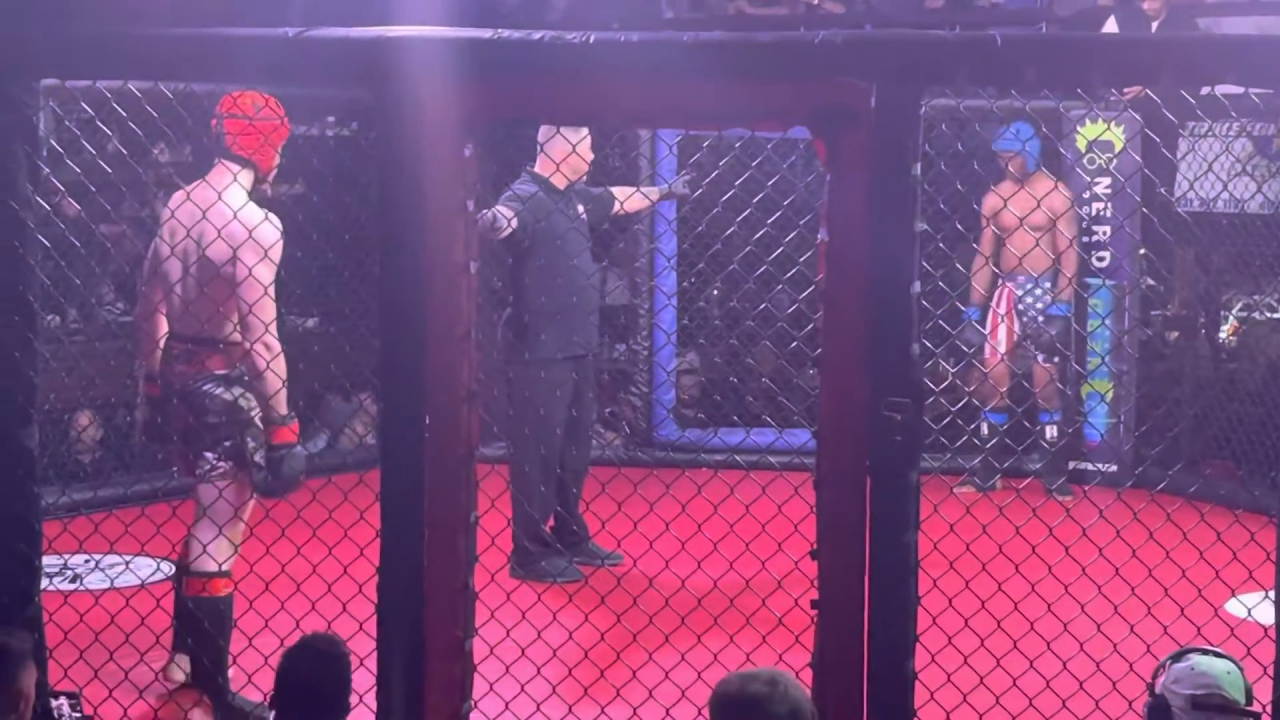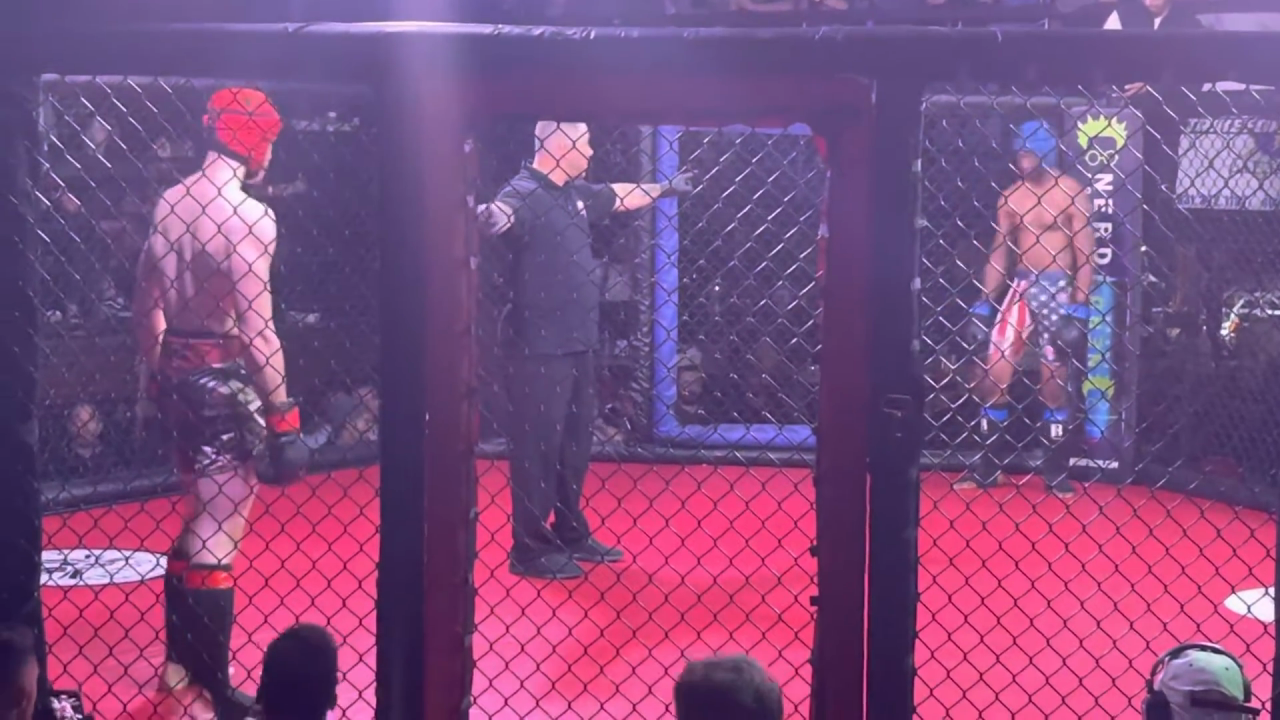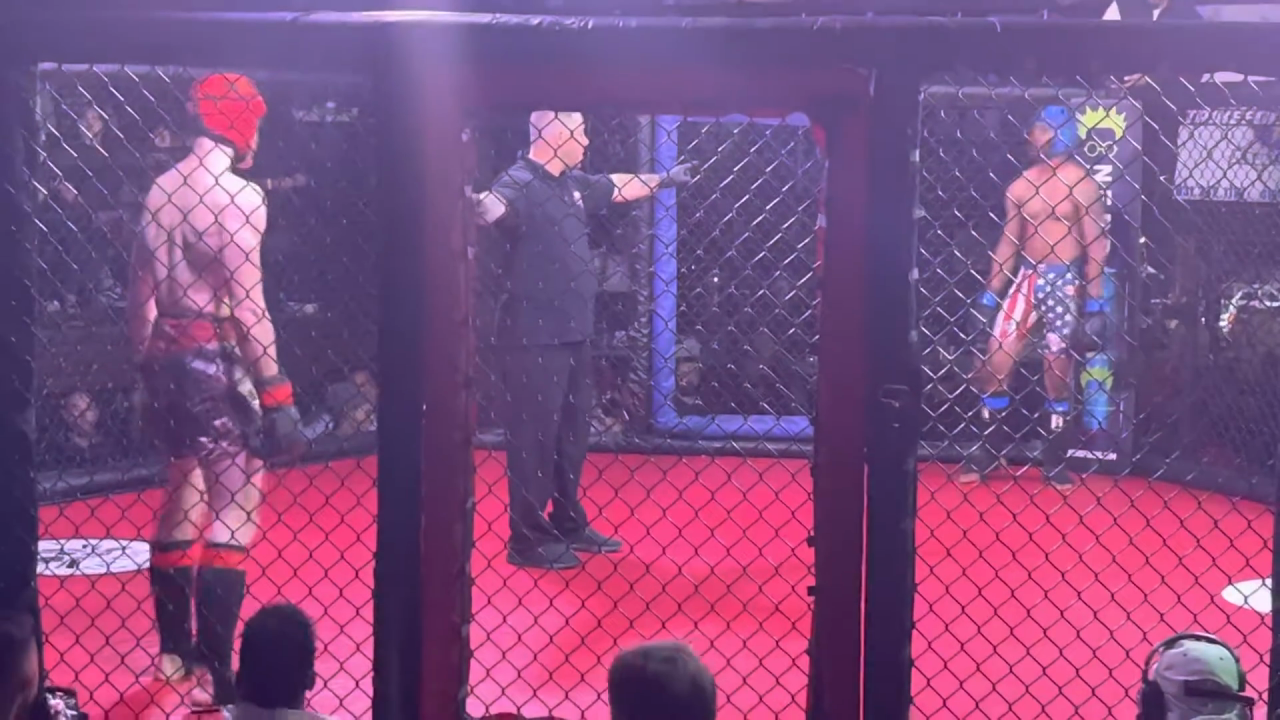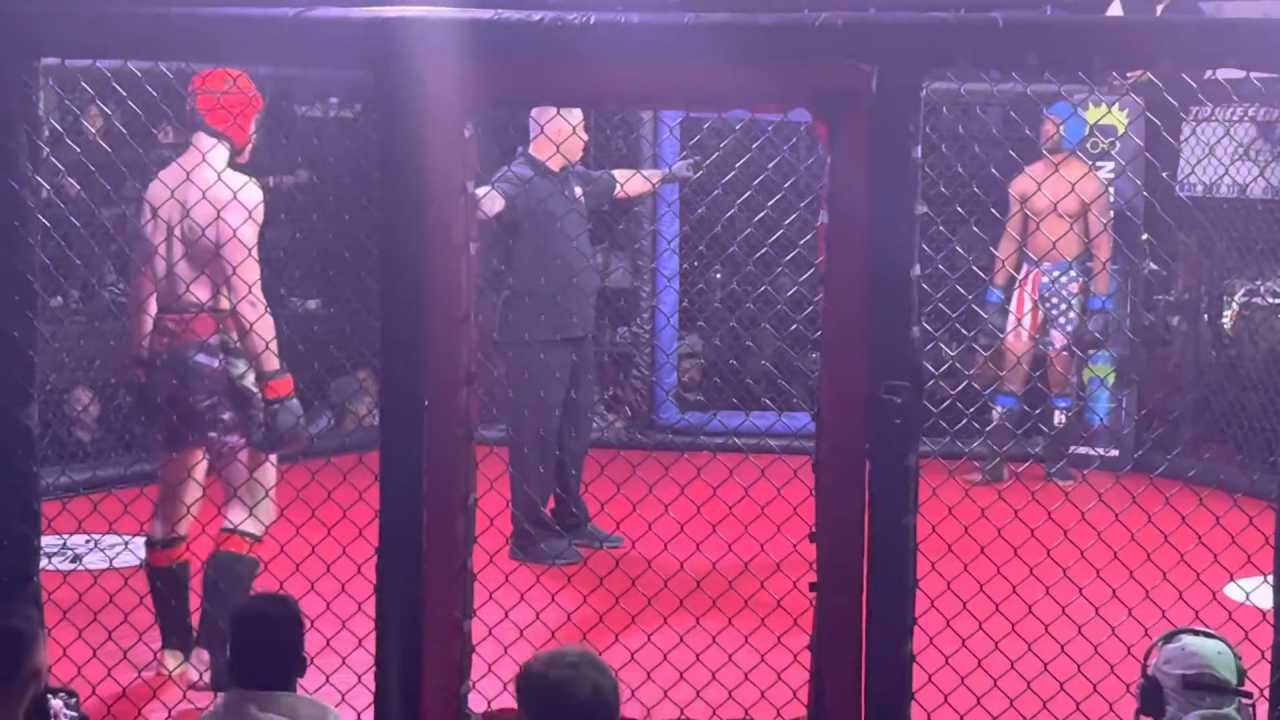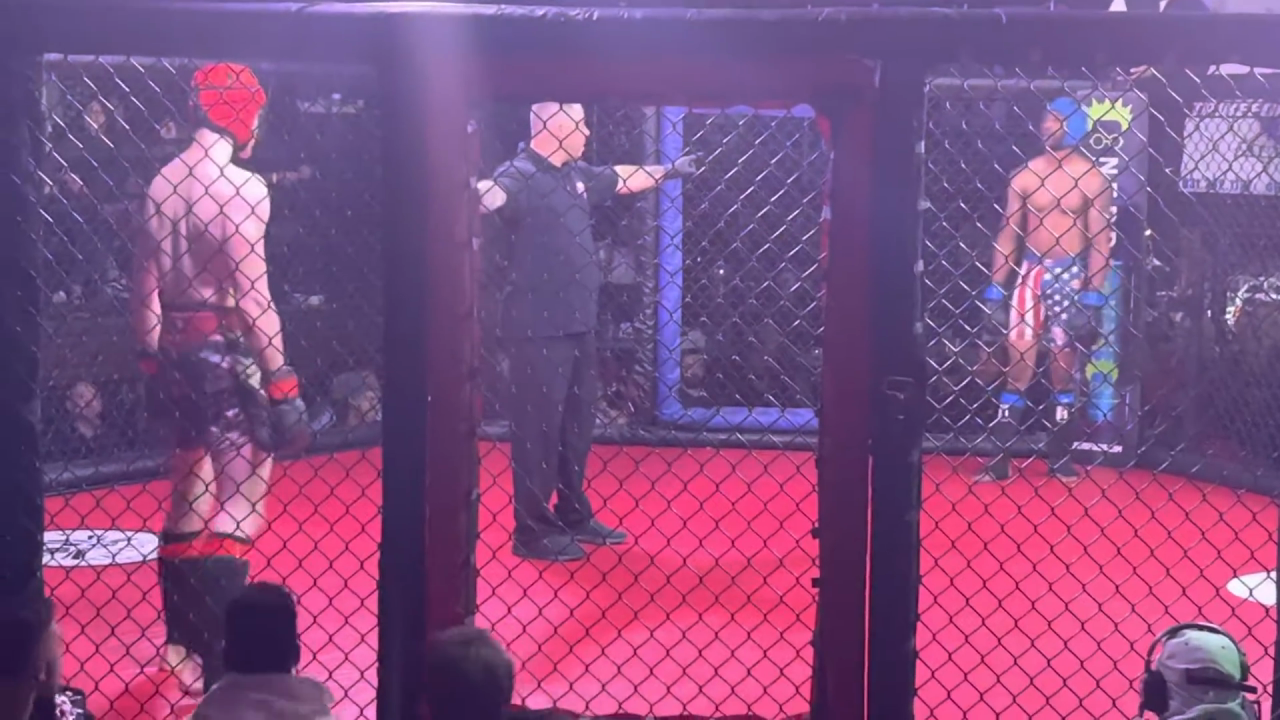
dt=0.2s
person 1, frame 1
left shoulder: (178, 204)
right shoulder: (255, 224)
left elbow: (150, 306)
right elbow: (260, 340)
left wrist: (153, 383)
right wrist: (282, 430)
left hip: (179, 373)
right hip: (224, 381)
left knee: (209, 523)
right knee: (219, 537)
left ankle: (185, 653)
person 1, frame 2
left shoulder: (171, 201)
right shoulder: (249, 215)
left elbow: (147, 303)
right elbow: (257, 331)
left wrist: (156, 377)
right wrist: (282, 418)
left hip: (176, 370)
right hip: (221, 378)
left knee: (199, 519)
right knee: (218, 534)
left ankle: (180, 660)
person 1, frame 3
left shoulder: (162, 188)
right shoulder: (239, 196)
left elbow: (141, 291)
right elbow: (248, 308)
right wrist: (276, 395)
left hip: (167, 356)
right hip: (213, 359)
left knee: (182, 502)
right knee: (235, 513)
left ankle: (175, 648)
right ankle: (214, 672)
person 1, frame 4
left shoulder: (161, 184)
right shoulder: (237, 189)
left elbow: (142, 288)
right elbow: (247, 301)
left wrist: (146, 364)
right wrist: (277, 387)
left hip: (166, 352)
right hip: (214, 354)
left knee: (175, 501)
right knee: (253, 500)
left ankle: (175, 643)
right ankle: (212, 651)
person 1, frame 5
left shoulder: (164, 181)
right shoulder: (242, 186)
left elbow: (145, 285)
right elbow: (253, 299)
left wrist: (152, 359)
right wrist: (282, 387)
left hip: (176, 348)
right hip: (223, 351)
left knee: (190, 493)
right knee: (242, 504)
left ankle: (180, 638)
right ankle: (206, 655)
person 2, frame 1
left shoulder: (575, 196)
right shoulder: (525, 196)
left elbow: (617, 199)
right elbow: (506, 217)
left wrist: (664, 192)
right wrist: (490, 223)
left hip: (577, 346)
right hip: (540, 352)
left knee: (574, 447)
right knee: (539, 450)
left ankle: (570, 537)
right ankle: (530, 552)
person 2, frame 2
left shoulder: (576, 192)
right shoulder: (524, 192)
left elbow: (619, 197)
right elbow: (502, 213)
left wrist: (665, 189)
right wrist: (487, 217)
left hip: (578, 342)
right hip: (540, 348)
left knee: (575, 444)
right knee: (539, 446)
left ankle: (571, 534)
right ankle: (531, 549)
person 2, frame 3
left shoulder: (573, 183)
right shoulder: (519, 182)
left elbow: (618, 187)
right elbow: (495, 204)
left wrist: (664, 179)
right wrist: (480, 207)
left hip: (574, 333)
right hip: (535, 338)
left knee: (571, 435)
right knee: (535, 438)
left ankle: (568, 524)
right ankle: (528, 538)
person 2, frame 4
left shoulder: (575, 178)
right shoulder: (519, 178)
left elbow: (620, 183)
right elbow: (493, 200)
left wrist: (666, 175)
right wrist: (475, 201)
left hip: (575, 329)
right hip: (535, 334)
left knee: (574, 430)
right knee: (537, 433)
left ankle: (570, 520)
right ankle: (530, 534)
person 2, frame 5
left shoulder: (576, 174)
right shoulder: (520, 174)
left elbow: (621, 179)
right elbow: (492, 195)
left wrist: (669, 171)
right wrist: (476, 194)
left hip: (578, 324)
right hip: (538, 329)
left knee: (577, 425)
right knee: (539, 429)
left ankle: (573, 516)
right ankle: (533, 530)
person 3, frame 1
left shoulder: (1057, 195)
right shoulder: (994, 198)
left elbow: (1069, 255)
right elbow: (983, 257)
left wrist: (1060, 311)
right wrist: (973, 312)
left hip: (1042, 292)
right hip: (1004, 291)
left knee: (1046, 382)
right knee: (993, 381)
left ankle: (1054, 472)
right ankle: (988, 469)
person 3, frame 2
left shoulder: (1072, 193)
right shoulder: (1011, 197)
left elbow: (1085, 257)
right elbow: (998, 254)
left wrist: (1078, 312)
right wrist: (982, 309)
left hip: (1057, 290)
right hip: (1019, 289)
left knee: (1055, 381)
right knee: (994, 376)
left ankle: (1056, 470)
right ankle: (988, 465)
person 3, frame 3
left shoulder: (1082, 184)
right shoulder: (1019, 186)
left elbow: (1096, 248)
left wrist: (1096, 307)
right wrist: (989, 298)
left hip: (1064, 283)
right hip: (1025, 279)
left knee: (1058, 373)
right knee: (994, 363)
left ankle: (1054, 462)
right ankle: (988, 454)
person 3, frame 4
left shoulder: (1089, 182)
right shoulder: (1023, 180)
left elbow: (1102, 245)
right elbow: (1010, 239)
left wrist: (1100, 304)
right wrist: (995, 295)
left hip: (1068, 280)
right hip: (1029, 277)
left knee: (1061, 370)
right knee: (1011, 364)
left ankle: (1056, 458)
right ankle: (994, 459)
person 3, frame 5
left shoulder: (1091, 179)
right shoulder: (1023, 176)
left elbow: (1101, 242)
right elbow: (1008, 234)
left wrist: (1092, 299)
right wrist: (995, 291)
left hip: (1069, 276)
right hip: (1029, 273)
left knee: (1063, 366)
right knee: (1017, 363)
left ankle: (1060, 455)
right ankle: (1000, 457)
